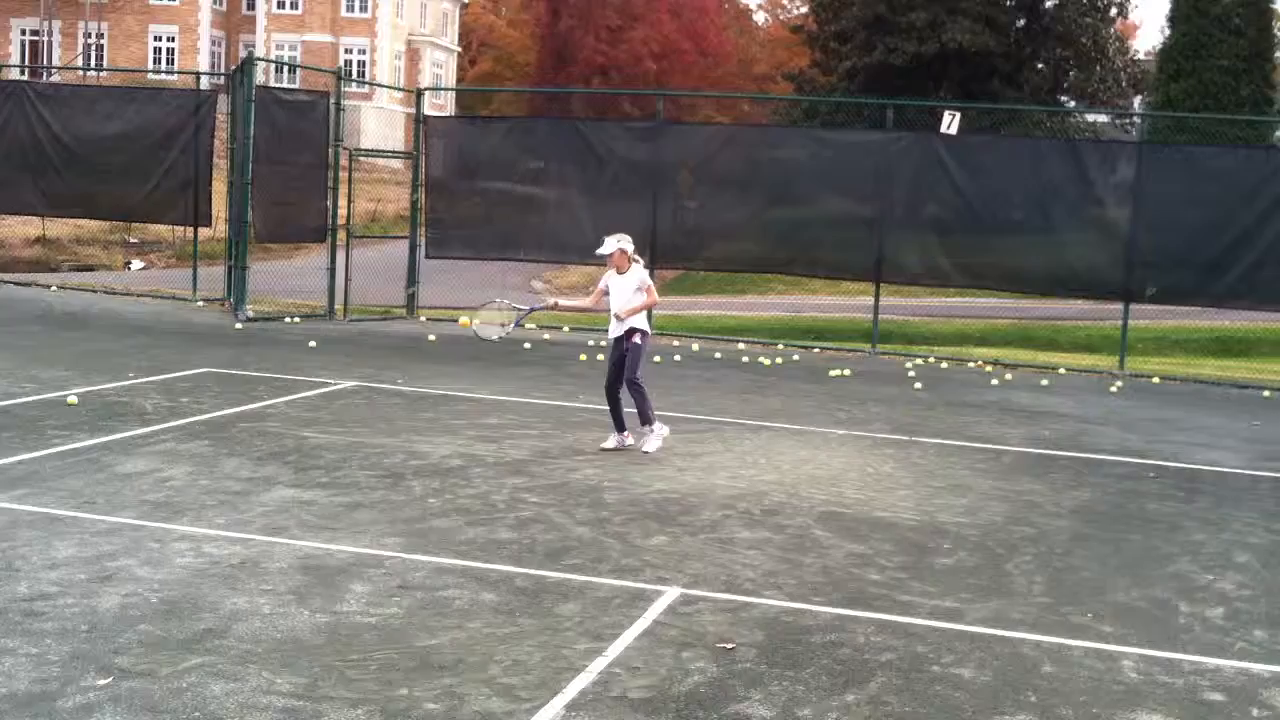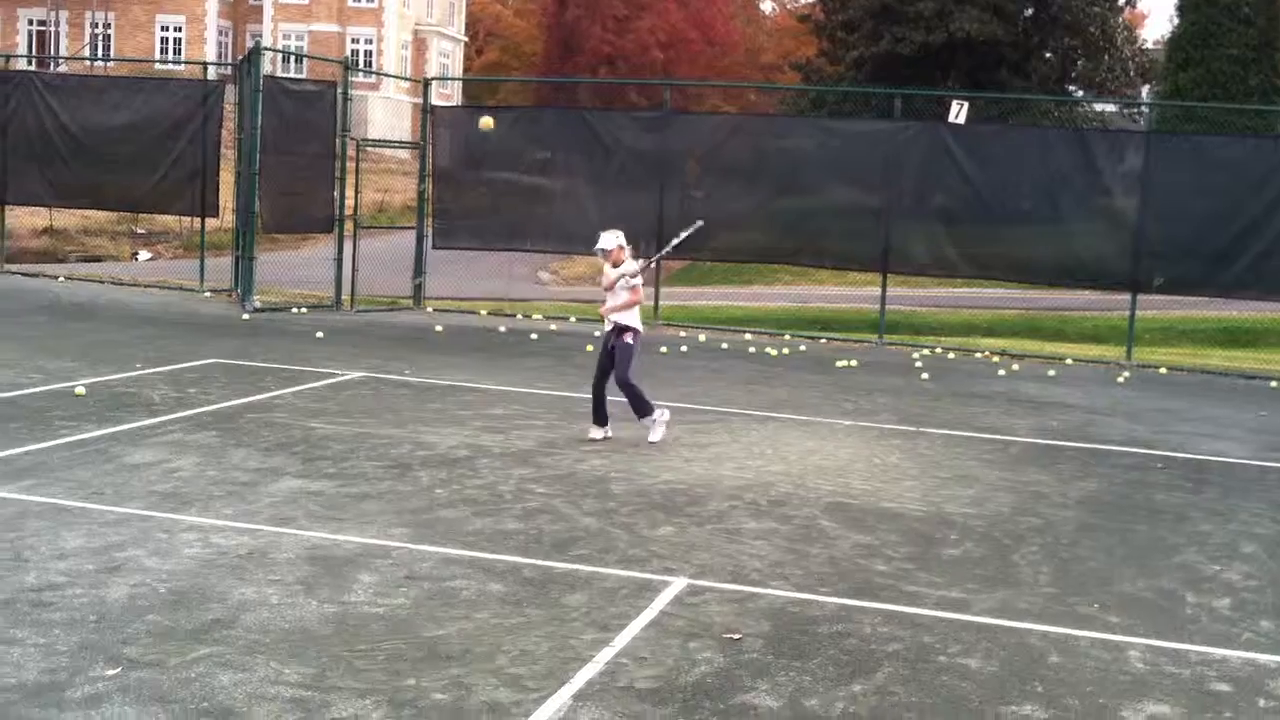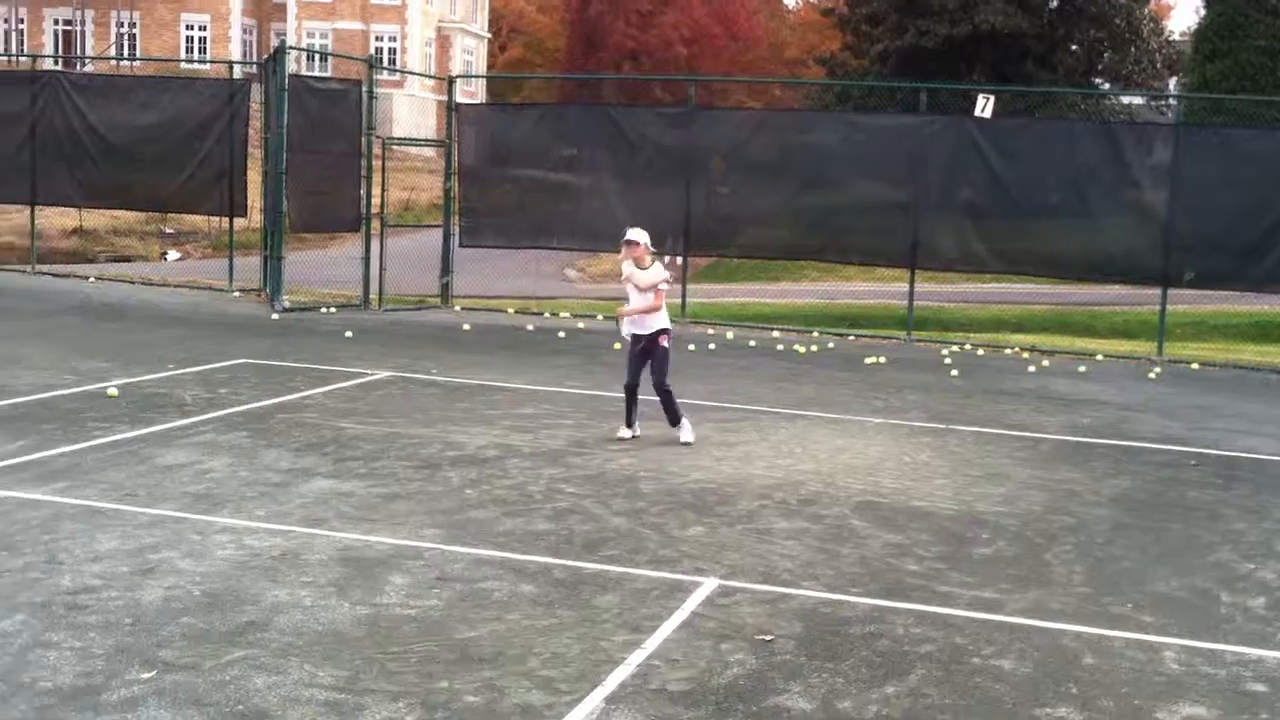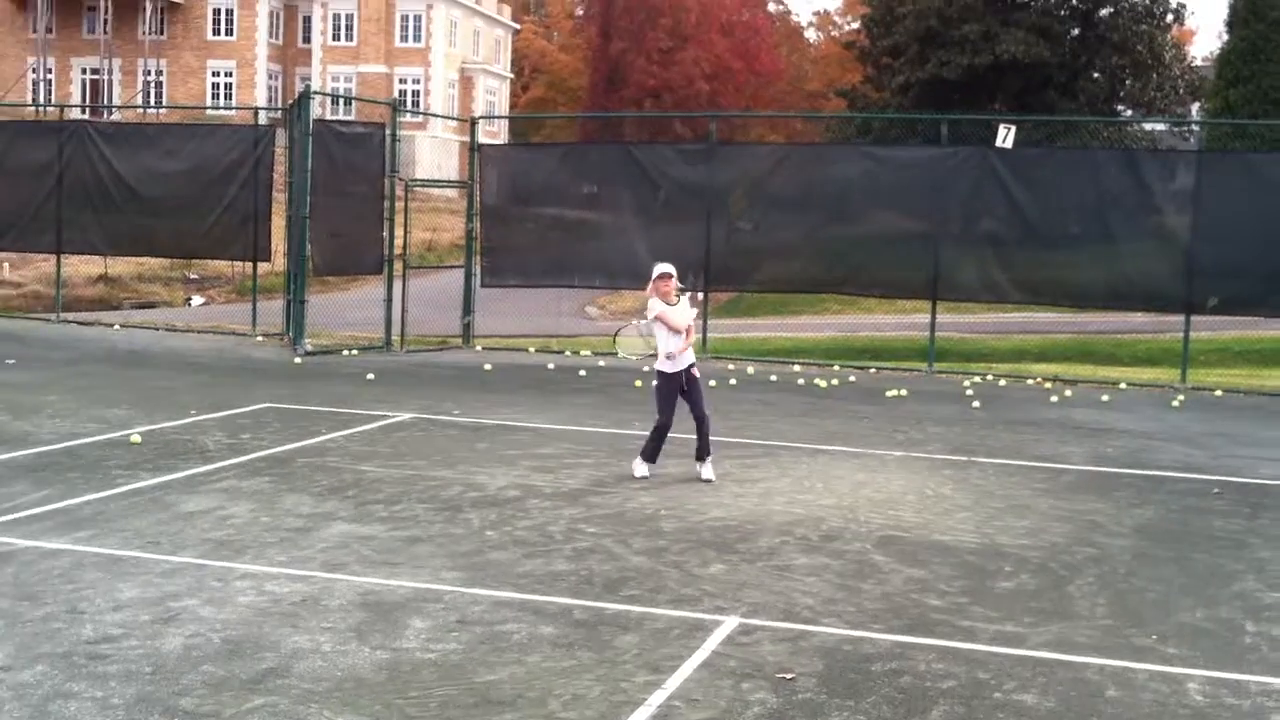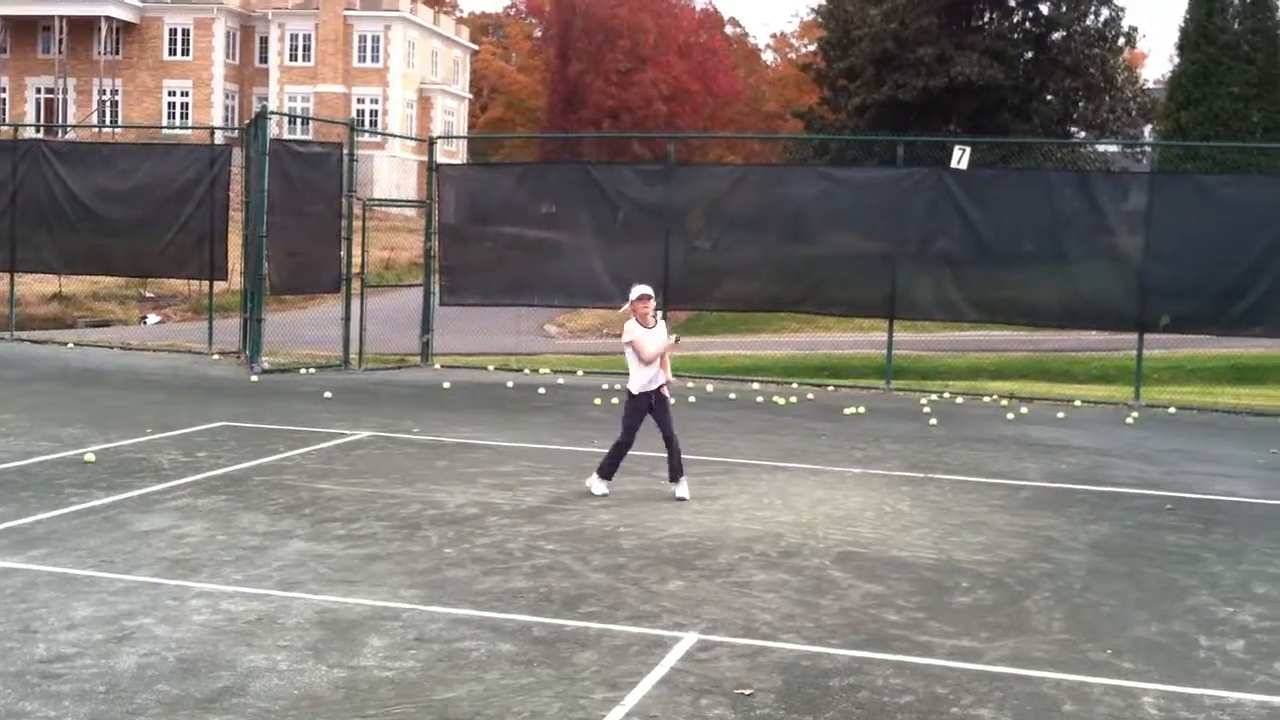
dt=0.2s
person 1, frame 1
left shoulder: (638, 272)
right shoulder: (609, 276)
left elbow: (654, 300)
right elbow: (591, 303)
left wrist: (629, 311)
right wrist: (562, 303)
left hip: (637, 332)
right hip: (617, 334)
left knee: (632, 378)
right knee: (612, 387)
left ankle: (653, 427)
right ankle: (623, 434)
person 1, frame 2
left shoulder: (631, 266)
right shoulder: (608, 267)
left elbow: (637, 299)
right elbow: (606, 286)
left wrist: (609, 309)
right wrist: (622, 272)
left hip: (628, 329)
right hip: (611, 331)
left knee: (622, 378)
right knee: (598, 382)
left ankle: (655, 416)
right ankle: (601, 425)
person 1, frame 3
left shoulder: (658, 267)
right shoulder: (627, 267)
left elbow: (658, 303)
right elbow: (644, 285)
left wrist: (630, 311)
right wrist: (664, 278)
left hip: (659, 331)
right hip: (638, 333)
left knee: (661, 384)
right knee: (631, 383)
left ankle: (680, 424)
right ankle: (630, 425)
person 1, frame 4
left shoulder: (684, 302)
right shoulder: (654, 304)
left elbow: (690, 336)
right elbow: (679, 326)
left wrist: (679, 350)
right wrist: (692, 315)
left hip: (688, 367)
right hip: (666, 371)
left knee: (701, 416)
right knee: (664, 422)
left ankle: (703, 461)
right ankle: (644, 460)
person 1, frame 5
left shoulder: (661, 325)
right shoulder: (630, 327)
left elbow: (664, 356)
right elbow: (646, 358)
left wrist: (666, 374)
right wrist: (668, 344)
left hip: (659, 389)
right hip: (638, 391)
left knee: (670, 436)
right knee: (625, 439)
left ankle: (678, 481)
right ankle: (599, 478)
